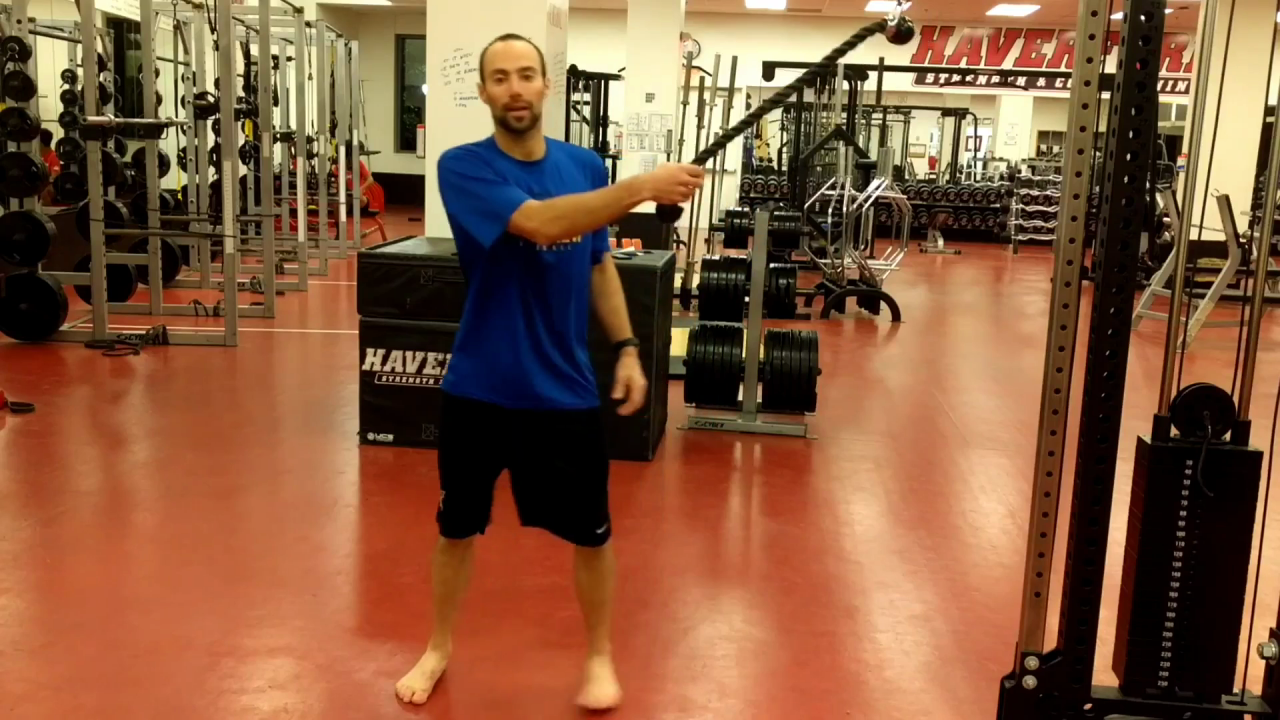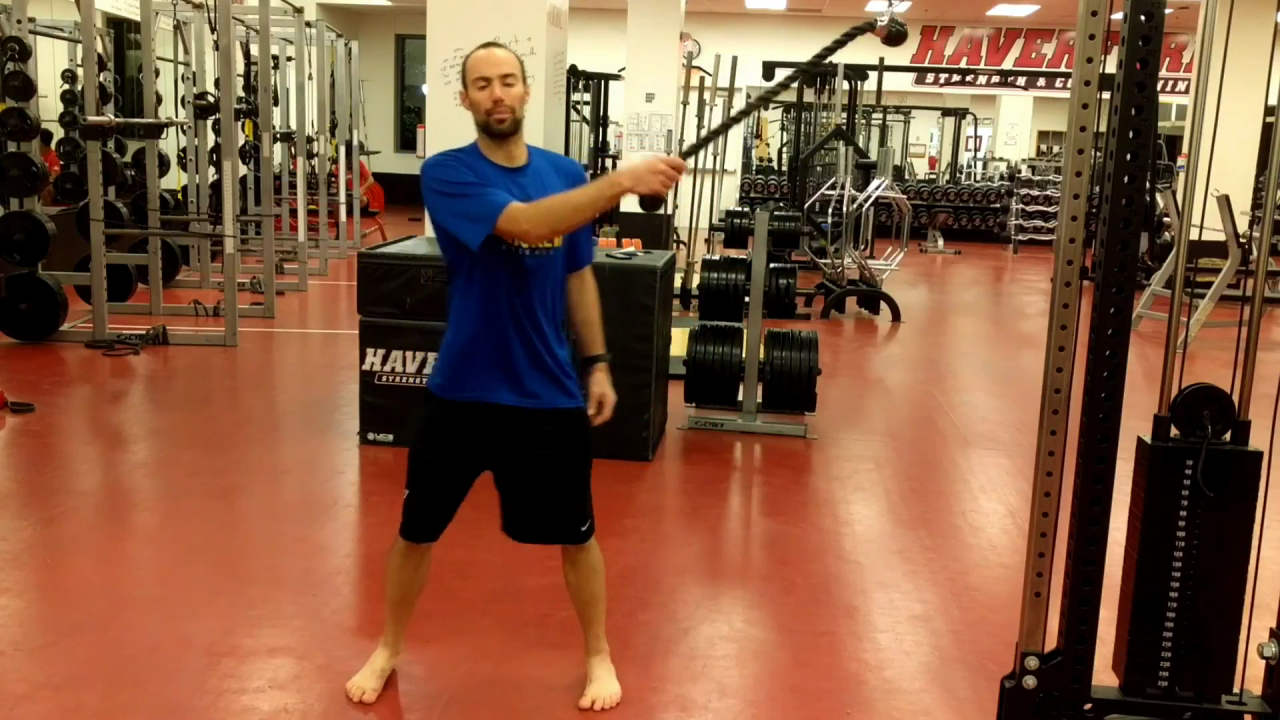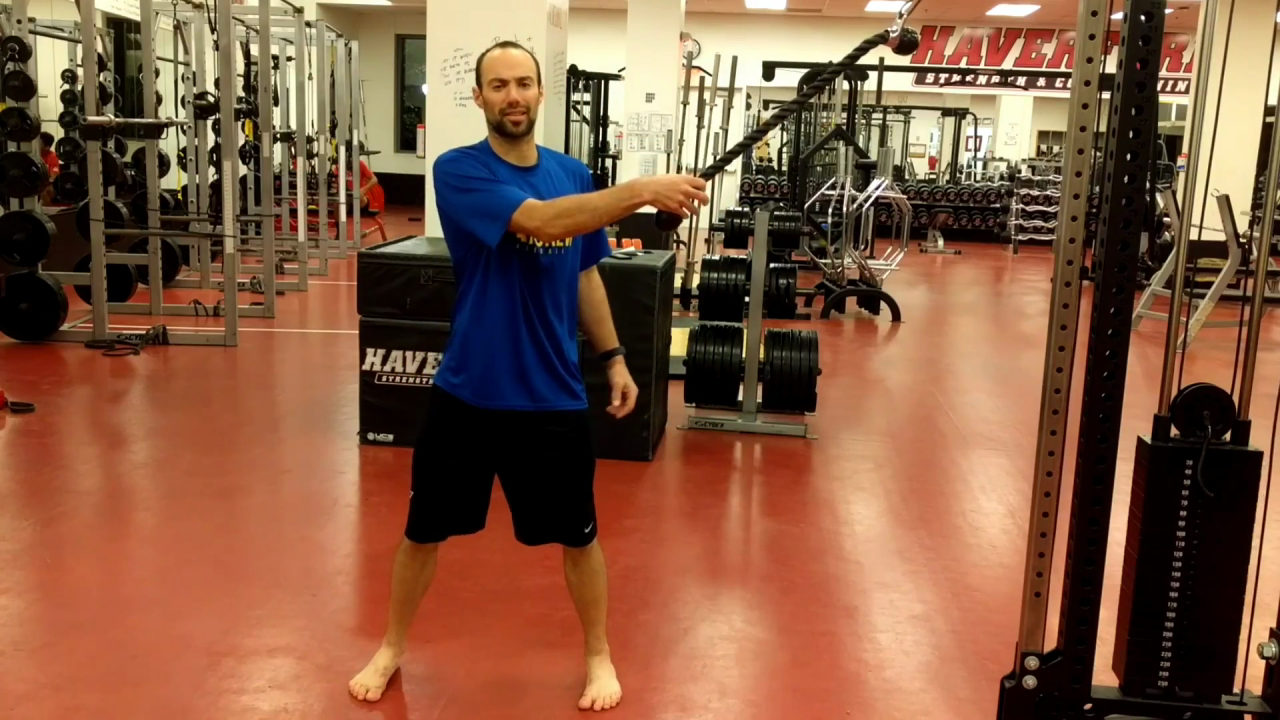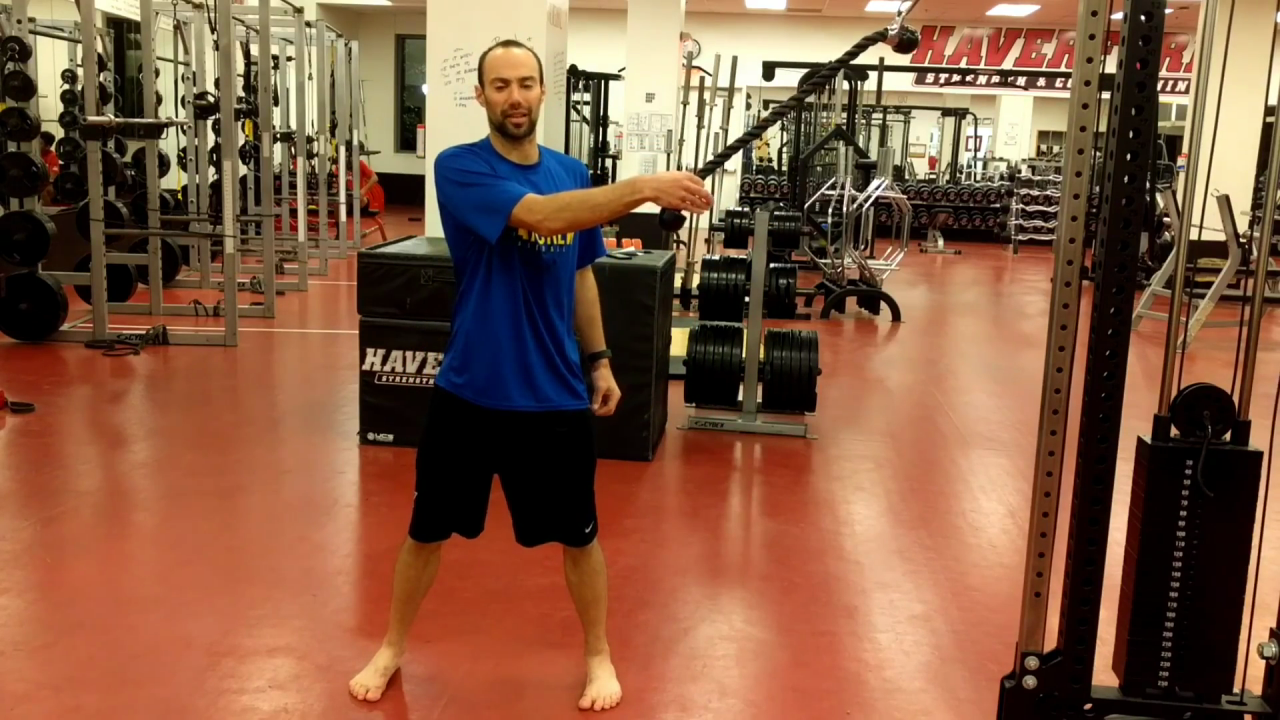
dt=1s
person 1, frame 1
left shoulder: (584, 166)
right shoulder: (463, 168)
right elbow: (539, 223)
left wrist: (627, 349)
right wrist: (642, 187)
left hip: (564, 391)
right hip: (480, 389)
left knee: (591, 534)
right knee: (455, 528)
left ankle: (598, 655)
right ankle: (438, 650)
person 1, frame 2
left shoulder: (565, 174)
right shoulder: (446, 173)
right elbow: (523, 225)
left wrist: (596, 363)
right wrist: (624, 181)
left hip: (550, 393)
right hip: (462, 391)
left knee: (576, 534)
right knee: (417, 530)
left ankle: (598, 656)
right ankle: (388, 650)
person 1, frame 3
left shoulder: (573, 175)
right shoulder: (458, 170)
right elbow: (539, 221)
left wrist: (613, 357)
right wrist: (645, 190)
left hip: (554, 397)
right hip: (466, 393)
left knee: (578, 535)
right knee: (424, 531)
left ankle: (598, 655)
right ankle: (391, 649)
person 1, frame 4
left shoulder: (572, 173)
right shoulder: (458, 168)
right elbow: (537, 215)
left wrist: (599, 360)
right wrist: (646, 187)
left hip: (554, 396)
right hip: (468, 392)
left knee: (578, 535)
right knee: (427, 530)
left ankle: (598, 655)
right ankle: (391, 649)
